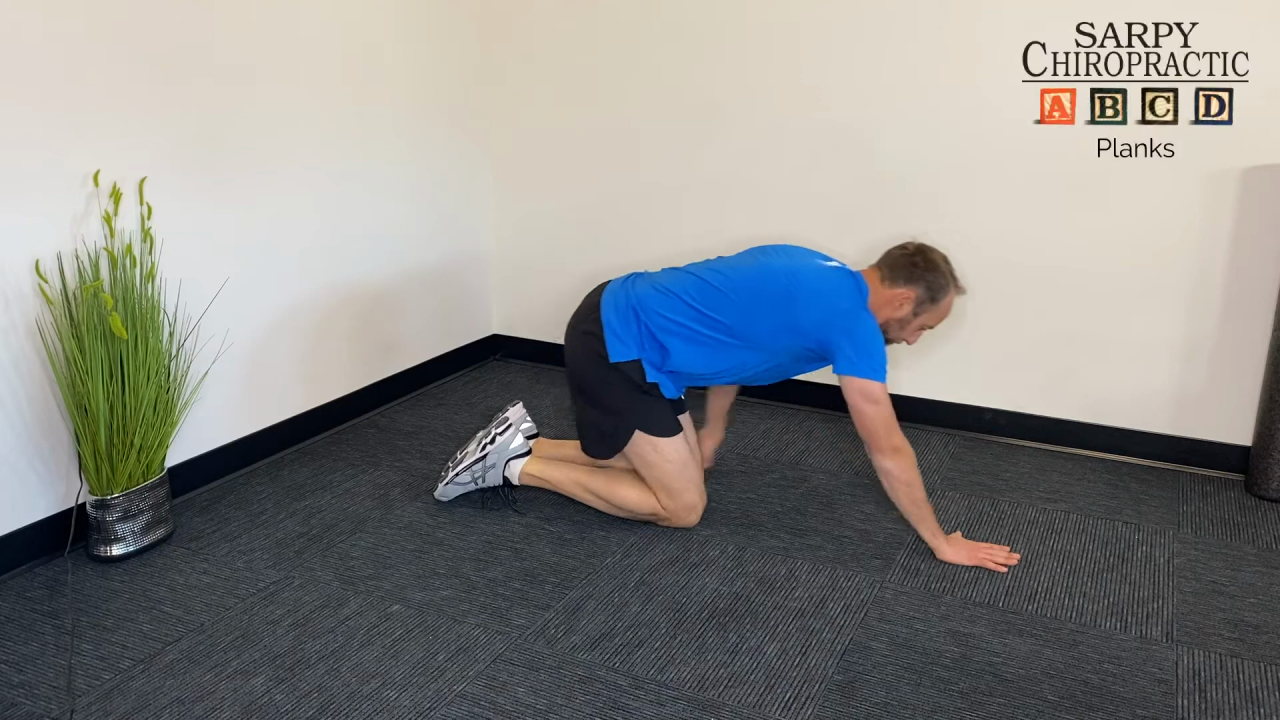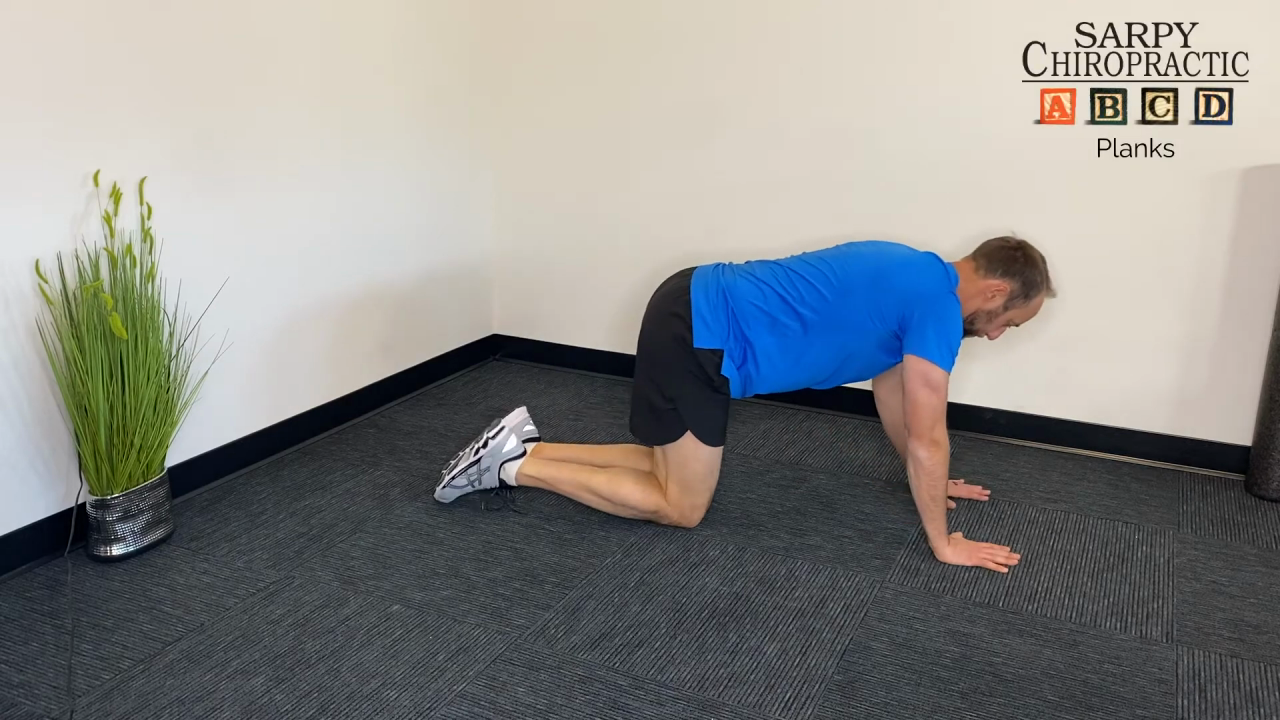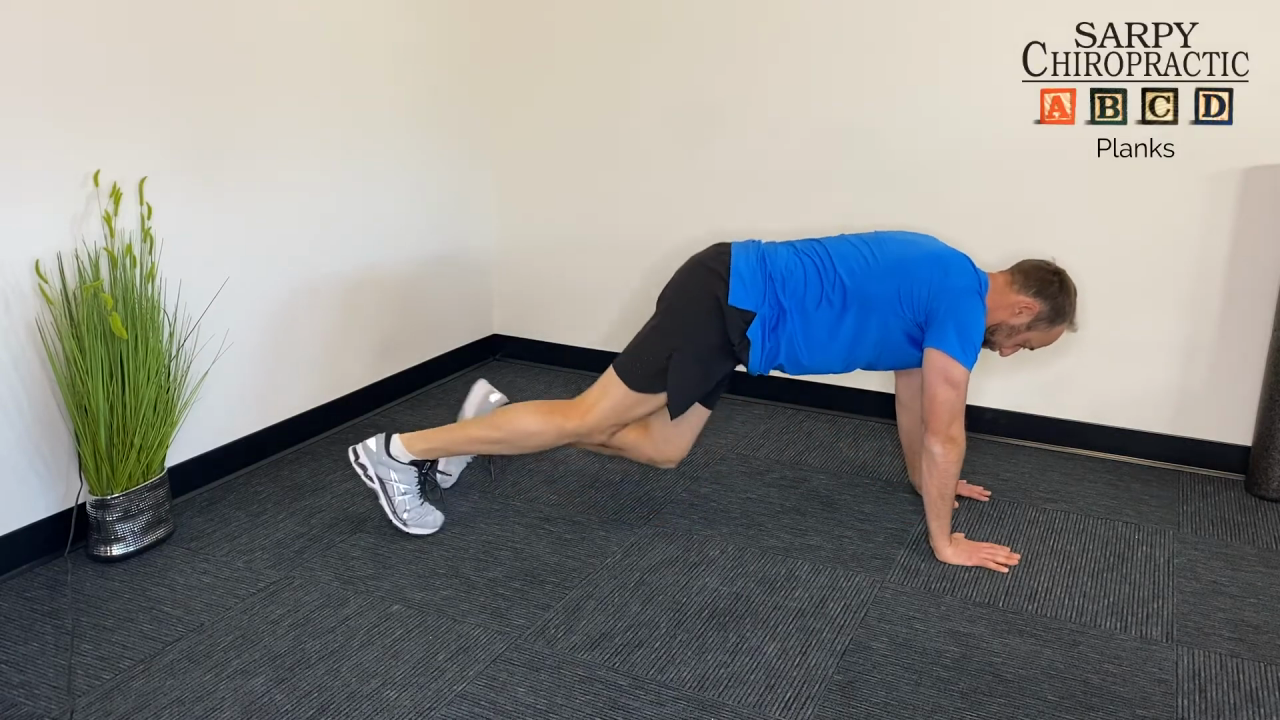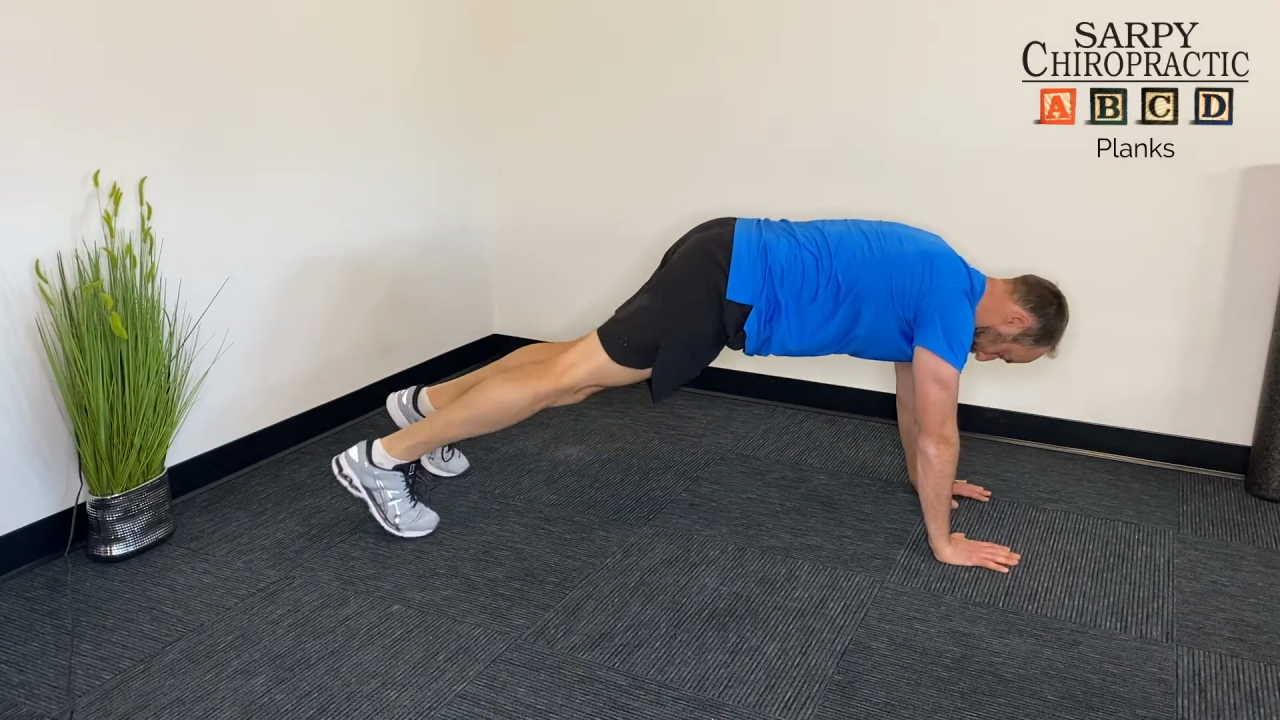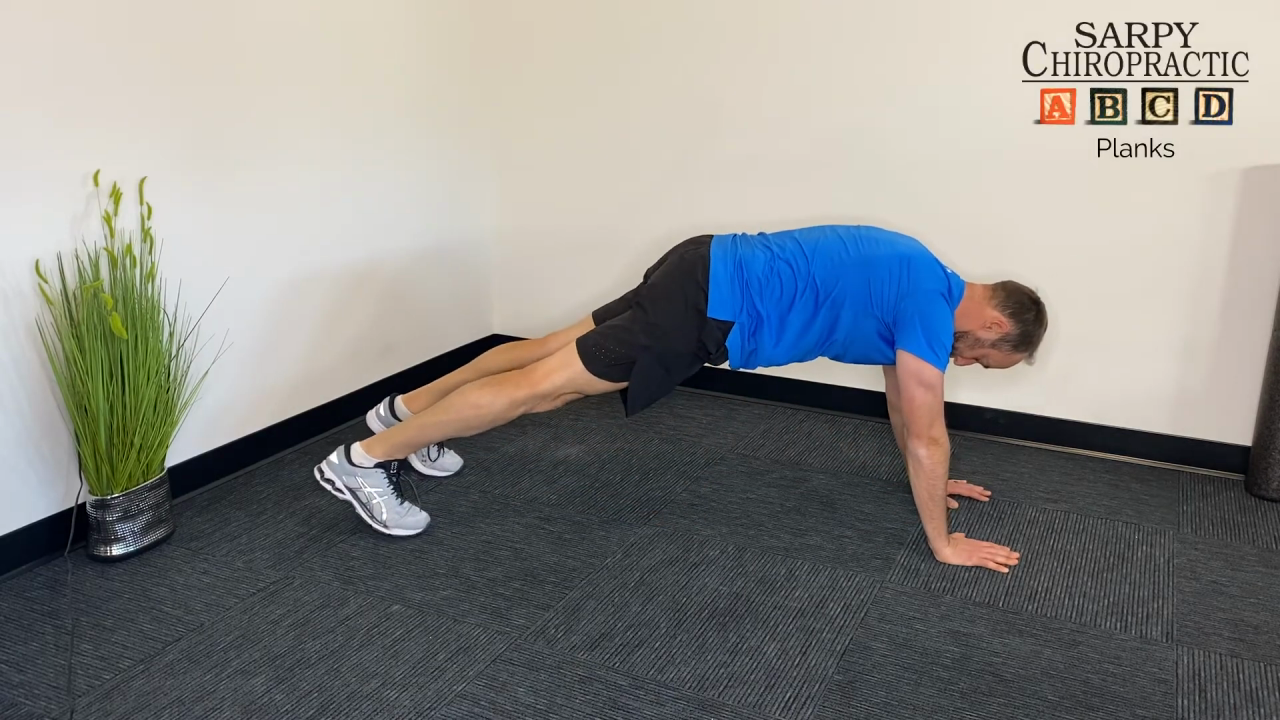
dt=1s
person 1, frame 1
left shoulder: (823, 276)
right shoulder: (848, 317)
right elbow: (888, 450)
left wrist: (710, 428)
right wrist: (941, 542)
left hip: (624, 320)
right hip: (614, 346)
left knee: (672, 469)
right knee: (682, 507)
left ankle: (525, 440)
right ankle: (516, 465)
person 1, frame 2
left shoulder: (911, 281)
right shoulder: (937, 305)
left elbow: (889, 386)
right elbow: (928, 438)
left wrist: (924, 479)
right wrist: (943, 541)
left hip: (695, 313)
right hip: (698, 334)
left knee: (676, 469)
right knee: (681, 506)
left ankle: (527, 444)
right ankle: (514, 464)
person 1, frame 3
left shoulder: (938, 288)
right shoulder: (963, 303)
left elbow: (912, 395)
right elbow: (945, 434)
left wrist: (923, 479)
right wrist: (944, 540)
left hip: (729, 300)
right hip: (729, 303)
left knee: (658, 448)
right knee: (592, 418)
left ankle: (497, 412)
right ankle: (401, 452)
person 1, frame 4
left shoulder: (932, 285)
right shoulder: (952, 303)
left elbow: (911, 396)
right elbow: (938, 432)
left wrist: (922, 477)
right wrist: (943, 540)
left hip: (728, 260)
right hip: (732, 282)
left knee: (585, 352)
right knee: (573, 376)
left ankle: (427, 403)
right ankle: (383, 459)
person 1, frame 5
left shoulder: (914, 286)
right shoulder: (931, 305)
left elbow: (901, 395)
right elbow: (927, 435)
left wrist: (929, 478)
right wrist: (943, 542)
left hip: (708, 278)
right hip: (713, 306)
left knee: (560, 348)
right knee: (547, 383)
left ankle: (404, 408)
right ankle: (365, 458)
